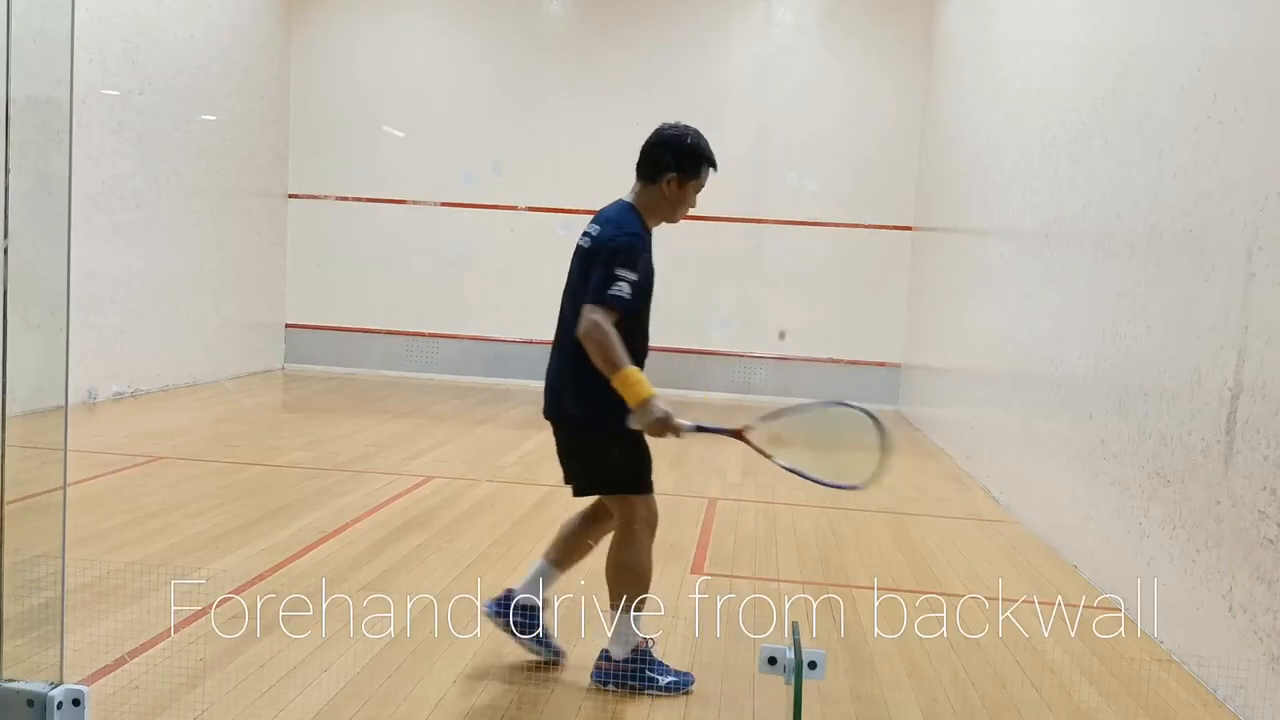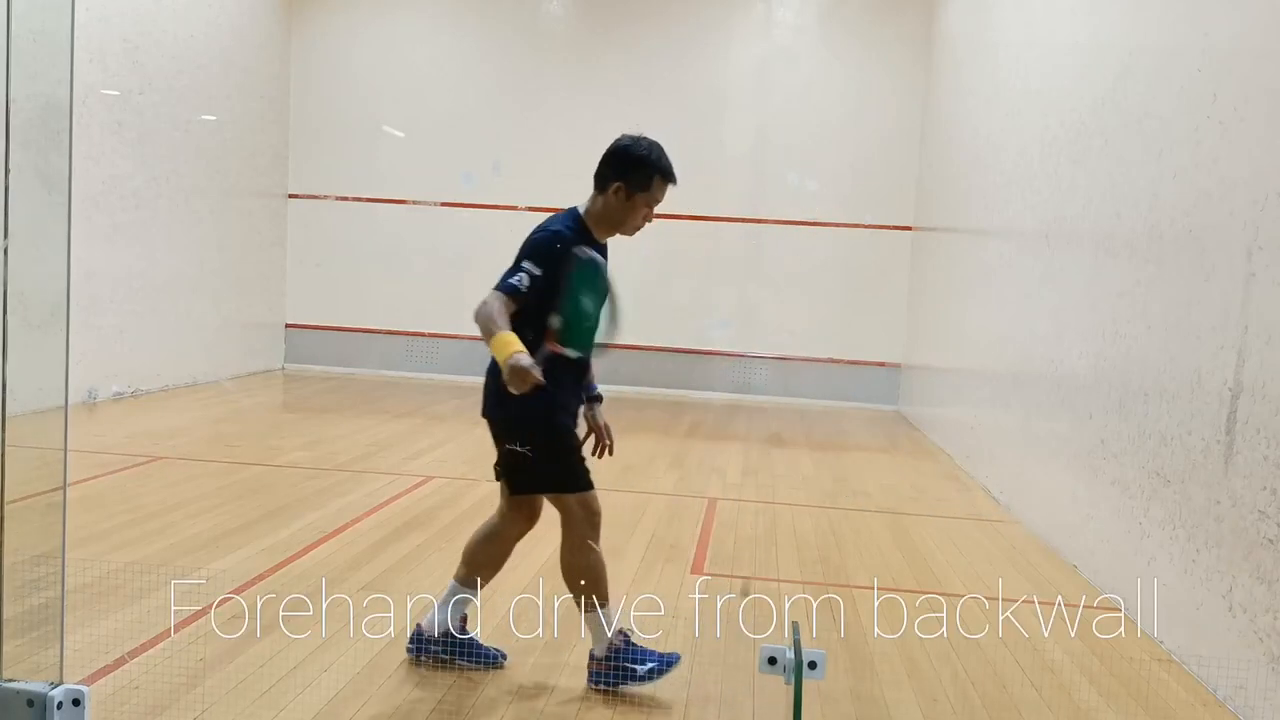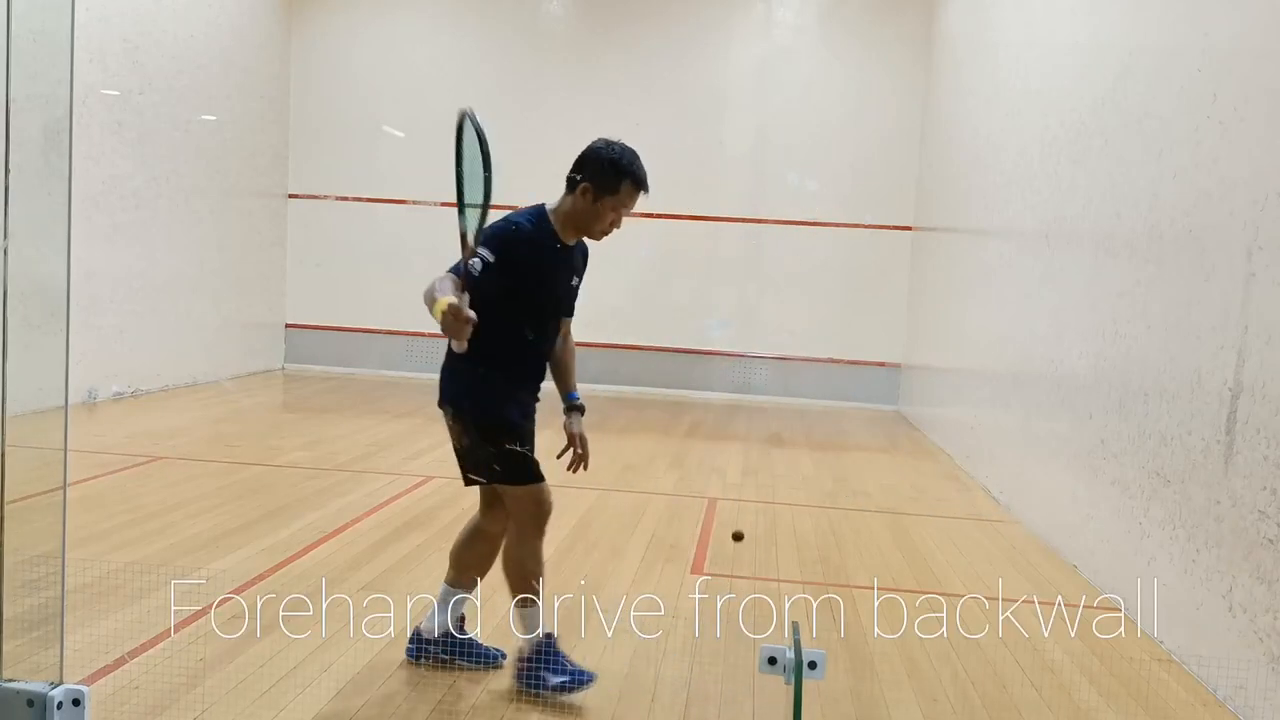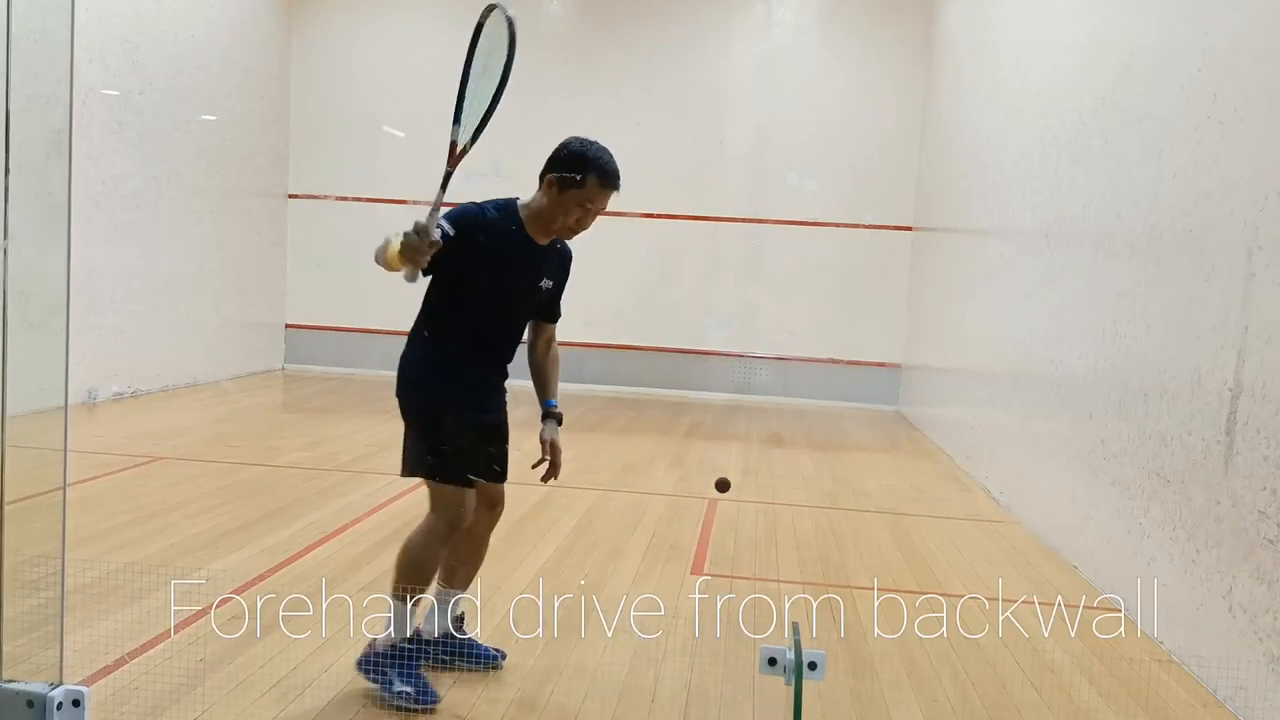
dt=0.3s
person 1, frame 1
left shoulder: (609, 224)
right shoulder: (626, 239)
right elbow: (593, 324)
right wrist: (639, 395)
left hip: (581, 398)
right hip: (594, 404)
left knee: (608, 510)
right knee: (637, 518)
left ankle: (519, 600)
right ankle: (623, 656)
person 1, frame 2
left shoulder: (593, 244)
right shoulder: (557, 241)
right elbow: (491, 306)
left wrist: (591, 399)
right wrist: (510, 354)
left hip: (546, 404)
right hip: (527, 404)
left knee: (517, 514)
right knee: (582, 515)
left ankle: (439, 628)
right ankle: (609, 652)
person 1, frame 3
left shoulder: (576, 254)
right shoulder: (515, 235)
right elbow: (447, 283)
left wrist: (572, 408)
right wrist: (448, 308)
left hip: (515, 398)
right hip: (476, 393)
left knee: (499, 511)
right knee: (531, 508)
left ankle: (437, 631)
right ankle: (533, 648)
person 1, frame 4
left shoulder: (558, 258)
right shoulder: (477, 223)
left elbow: (542, 339)
right elbow: (387, 252)
left wrist: (551, 415)
right wrist: (405, 251)
left hip: (486, 393)
right hip: (433, 386)
left knee: (488, 506)
right knee: (452, 511)
left ankle: (439, 630)
right ankle: (390, 647)
